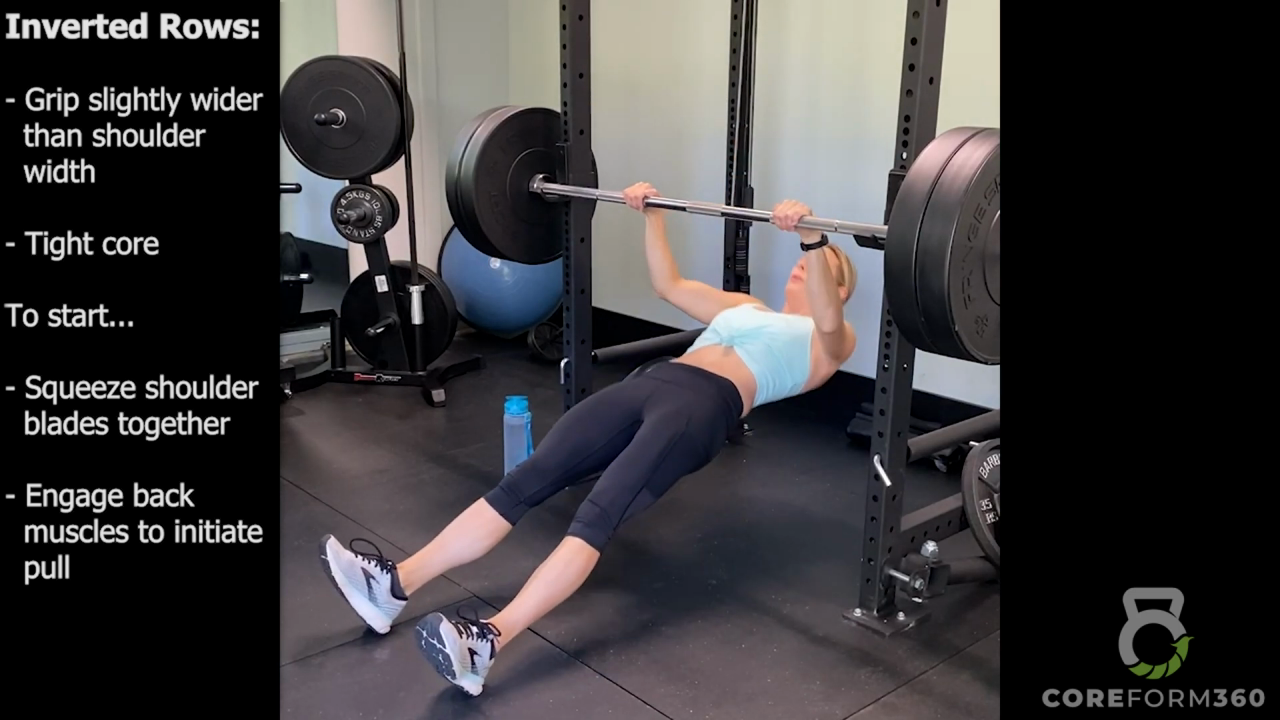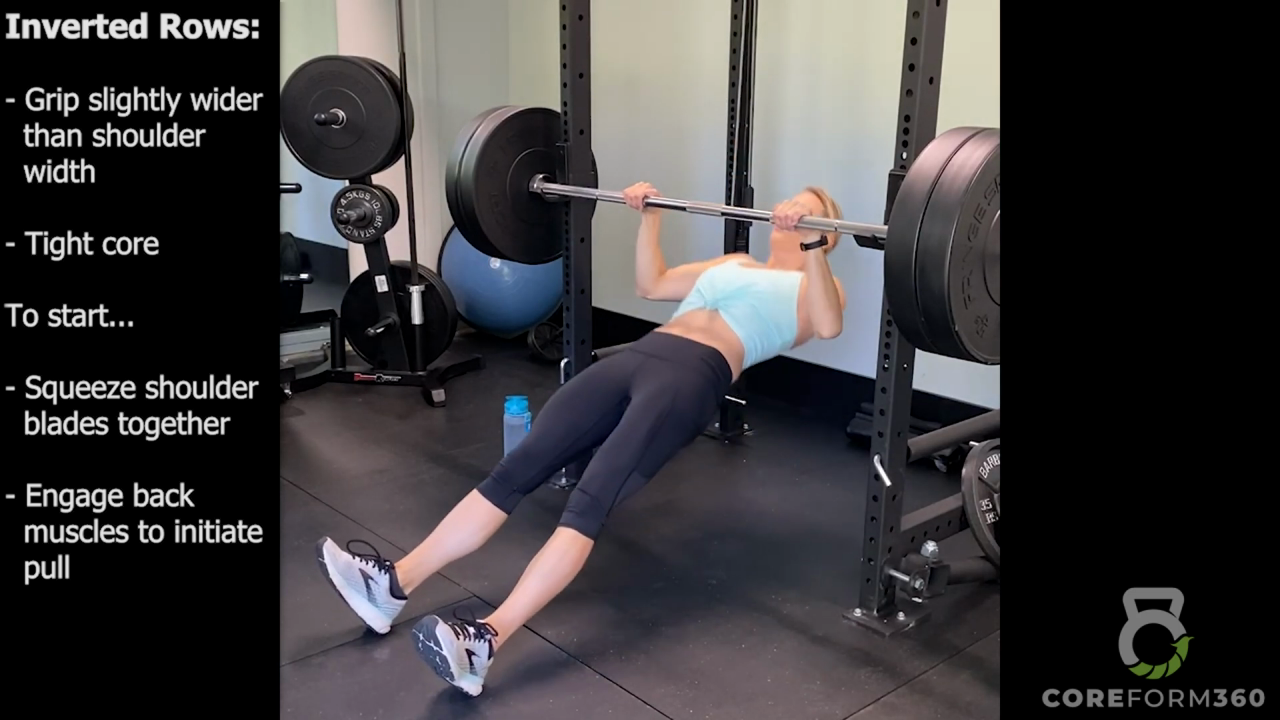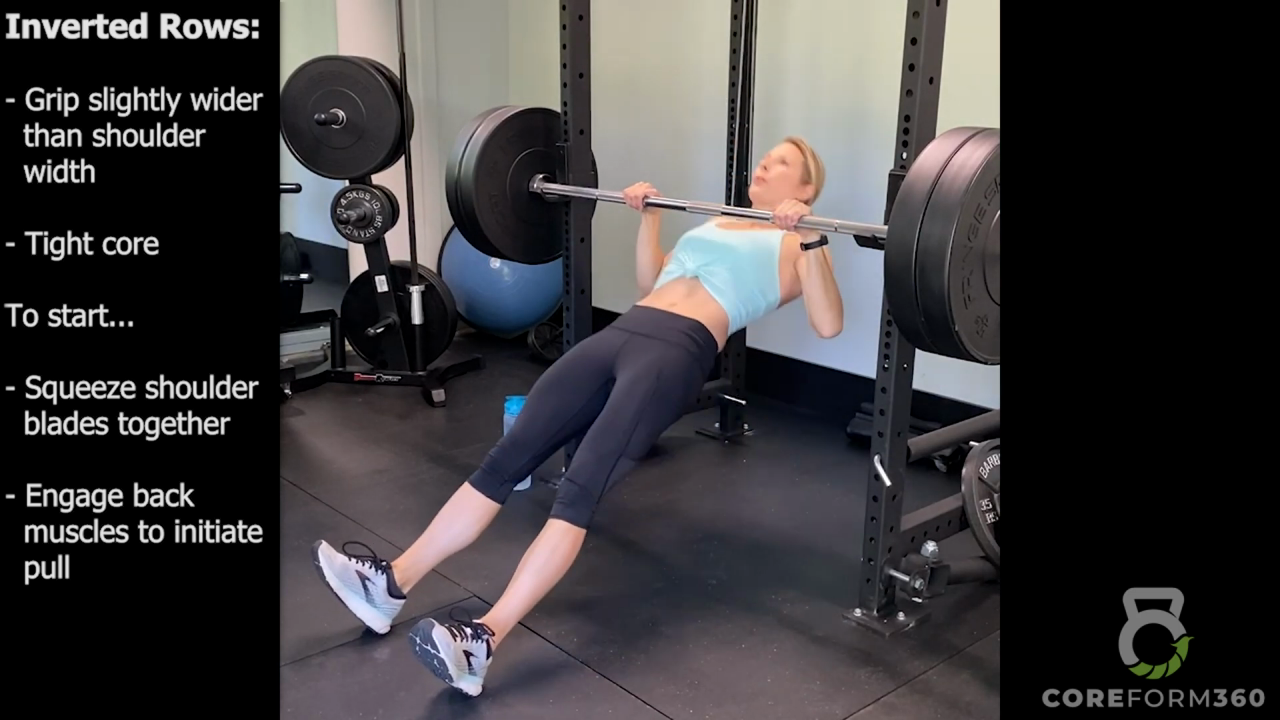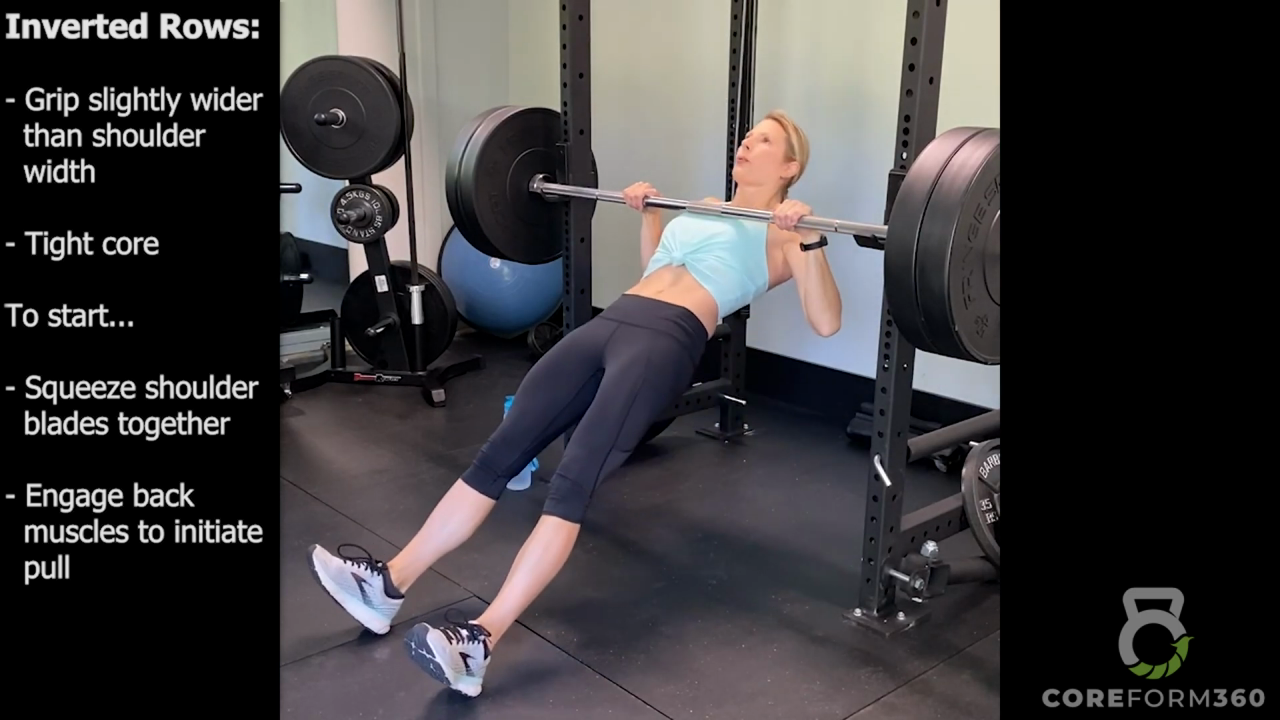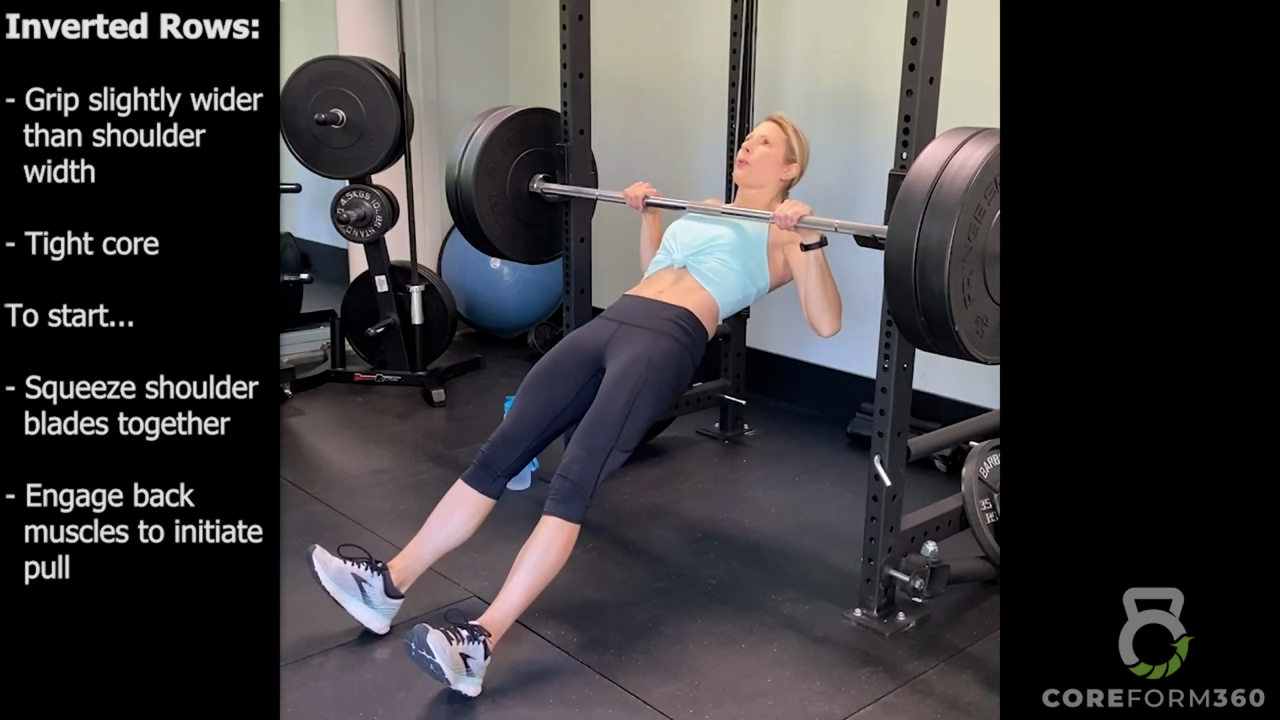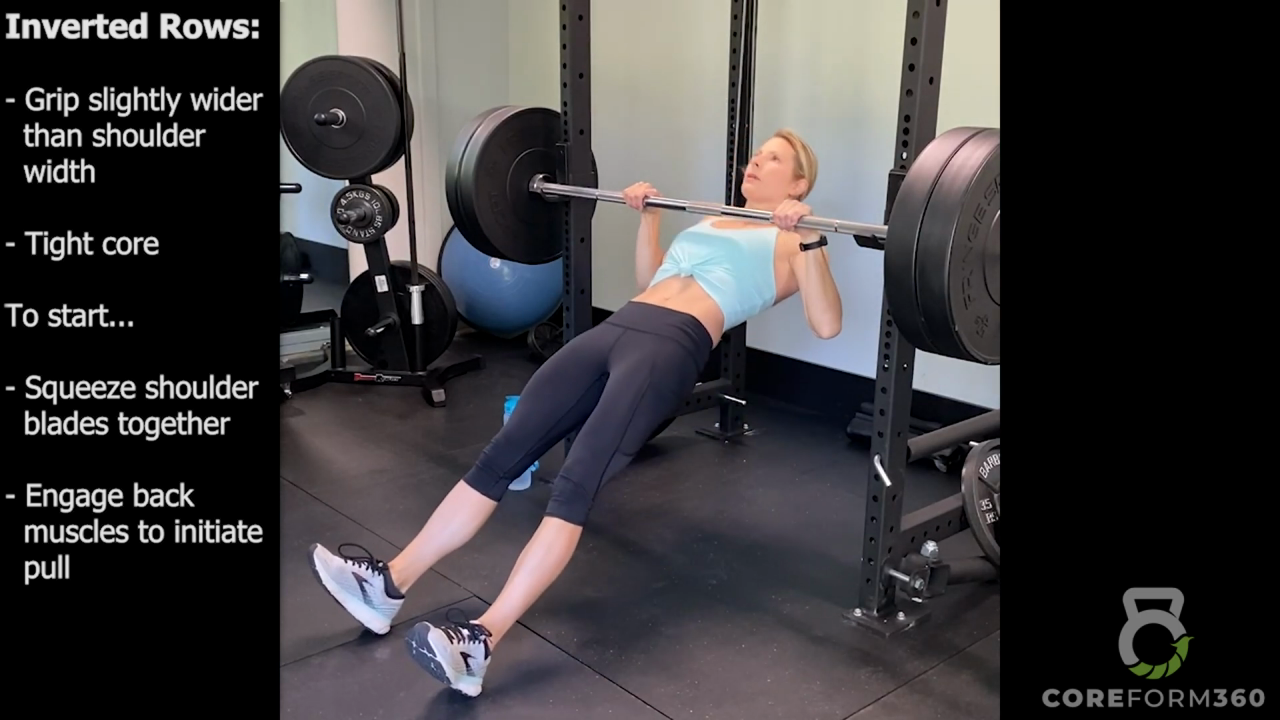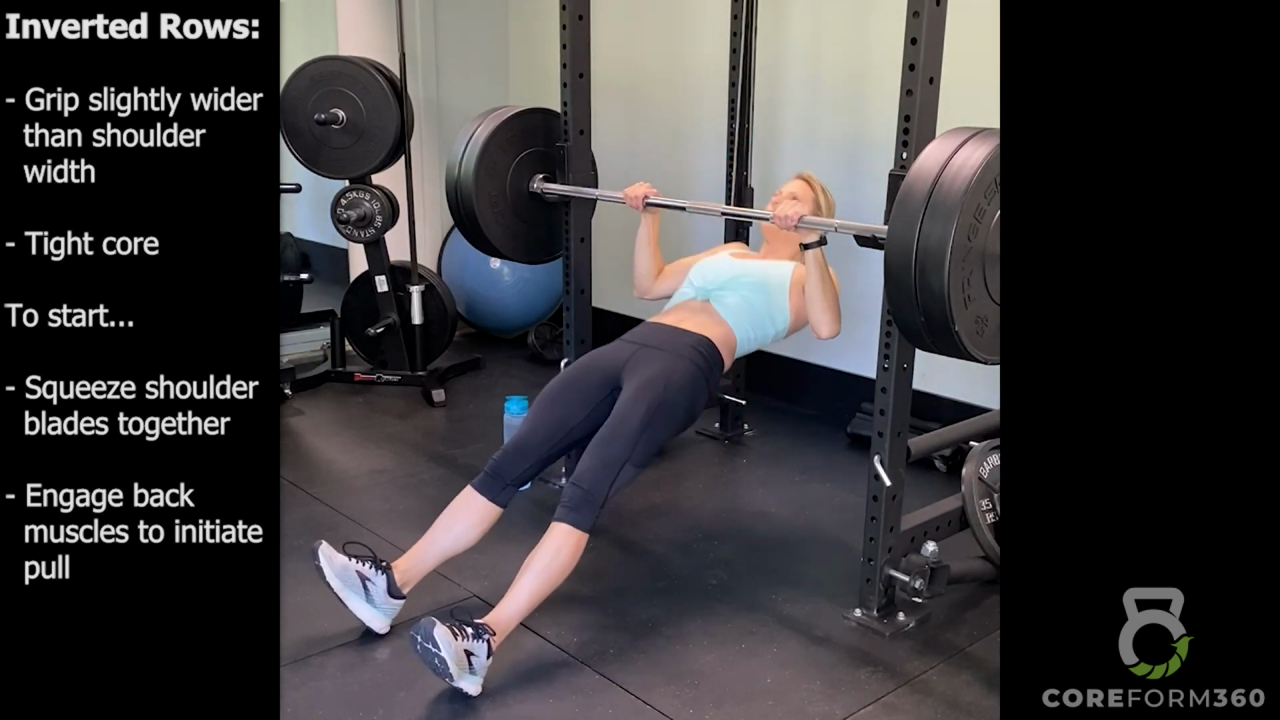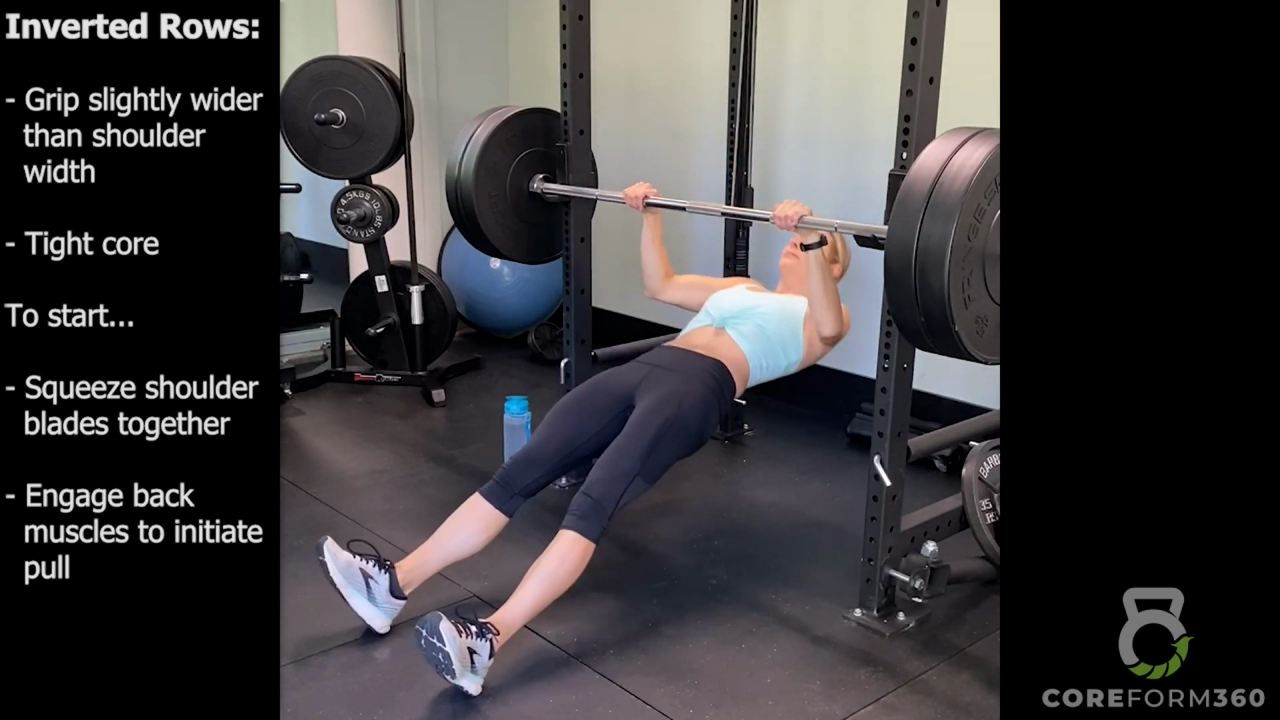
dt=0.2s
person 1, frame 1
left shoulder: (832, 344)
right shoulder: (750, 306)
left elbow: (827, 327)
right elbow: (668, 285)
left wrist: (813, 240)
right wrist: (653, 215)
left hip: (701, 405)
right hip: (651, 383)
left knee: (598, 515)
right knee: (523, 482)
left ankle: (487, 642)
right ankle: (394, 585)
person 1, frame 2
left shoulder: (812, 285)
right shoulder: (737, 262)
left elbow: (828, 326)
right elbow: (648, 285)
left wrist: (811, 239)
right wrist: (651, 216)
left hip: (690, 377)
right hip: (636, 357)
left knee: (589, 501)
right knee: (514, 472)
left ankle: (486, 640)
right ankle: (394, 583)
person 1, frame 3
left shoulder: (795, 245)
right shoulder: (718, 223)
left elbow: (828, 325)
left wrist: (810, 238)
right wrist: (649, 215)
left hip: (676, 351)
right hip: (620, 334)
left knee: (580, 488)
right knee: (505, 460)
left ankle: (482, 641)
right ankle: (392, 583)
person 1, frame 4
left shoulder: (784, 233)
right shoulder: (705, 210)
left elbow: (826, 322)
left wrist: (810, 239)
right wrist: (649, 213)
left hip: (665, 341)
right hip: (609, 323)
left knee: (572, 483)
right knee: (497, 456)
left ankle: (480, 641)
right ankle: (388, 584)
person 1, frame 5
left shoulder: (784, 234)
right shoulder: (706, 211)
left elbow: (826, 323)
left wrist: (809, 238)
right wrist: (648, 212)
left hip: (665, 341)
right hip: (609, 324)
left knee: (572, 483)
right knee: (497, 456)
left ankle: (480, 641)
right ankle: (388, 584)
person 1, frame 6
left shoulder: (790, 246)
right shoulder: (714, 223)
left elbow: (826, 324)
left wrist: (806, 238)
right wrist: (648, 215)
left hip: (671, 347)
right hip: (614, 330)
left knee: (574, 485)
right knee: (499, 458)
left ankle: (480, 641)
right ankle: (388, 585)
person 1, frame 7
left shoulder: (804, 277)
right shoulder: (730, 252)
left elbow: (827, 326)
right elbow: (647, 284)
left wrist: (809, 241)
right wrist: (649, 216)
left hip: (684, 365)
right hip: (631, 346)
left knee: (582, 494)
right knee: (507, 466)
left ankle: (483, 642)
right ankle: (390, 585)
person 1, frame 8
left shoulder: (816, 316)
right shoulder: (743, 289)
left elbow: (829, 327)
right elbow: (660, 285)
left wrist: (810, 239)
right wrist: (650, 215)
left hip: (696, 388)
right hip: (646, 367)
left knee: (591, 506)
right knee: (517, 474)
left ankle: (485, 641)
right ankle: (393, 584)
